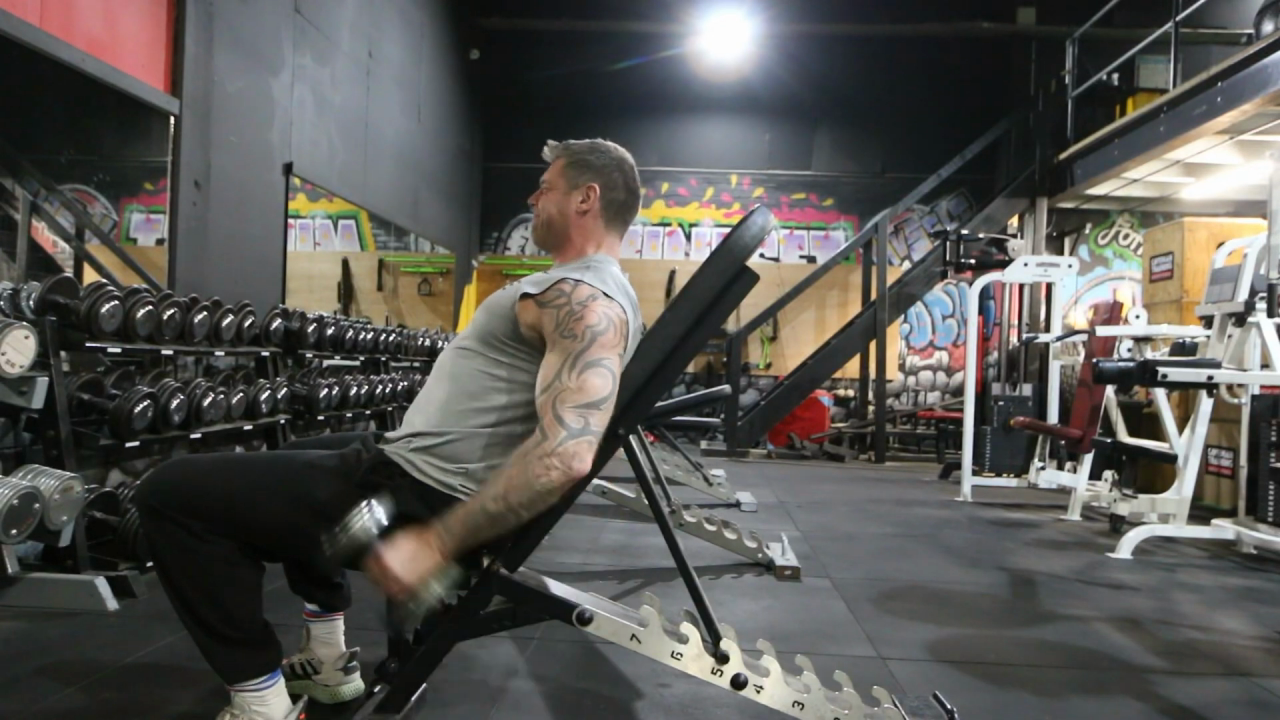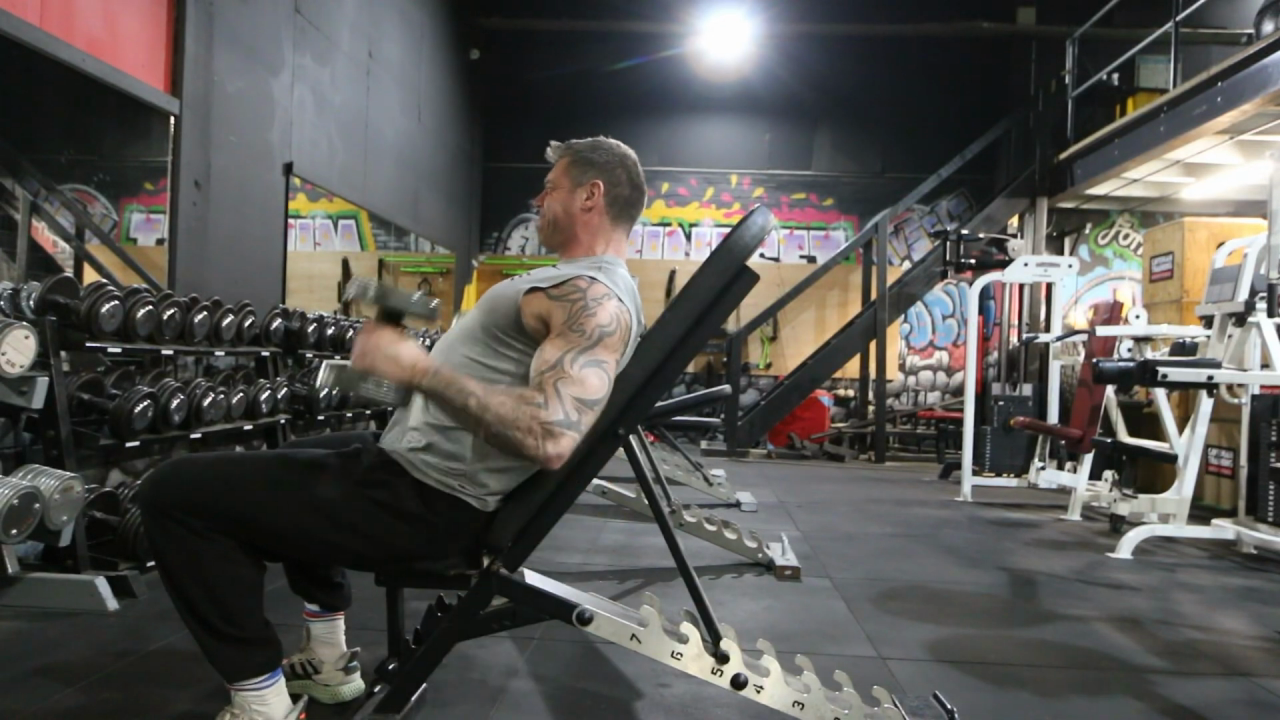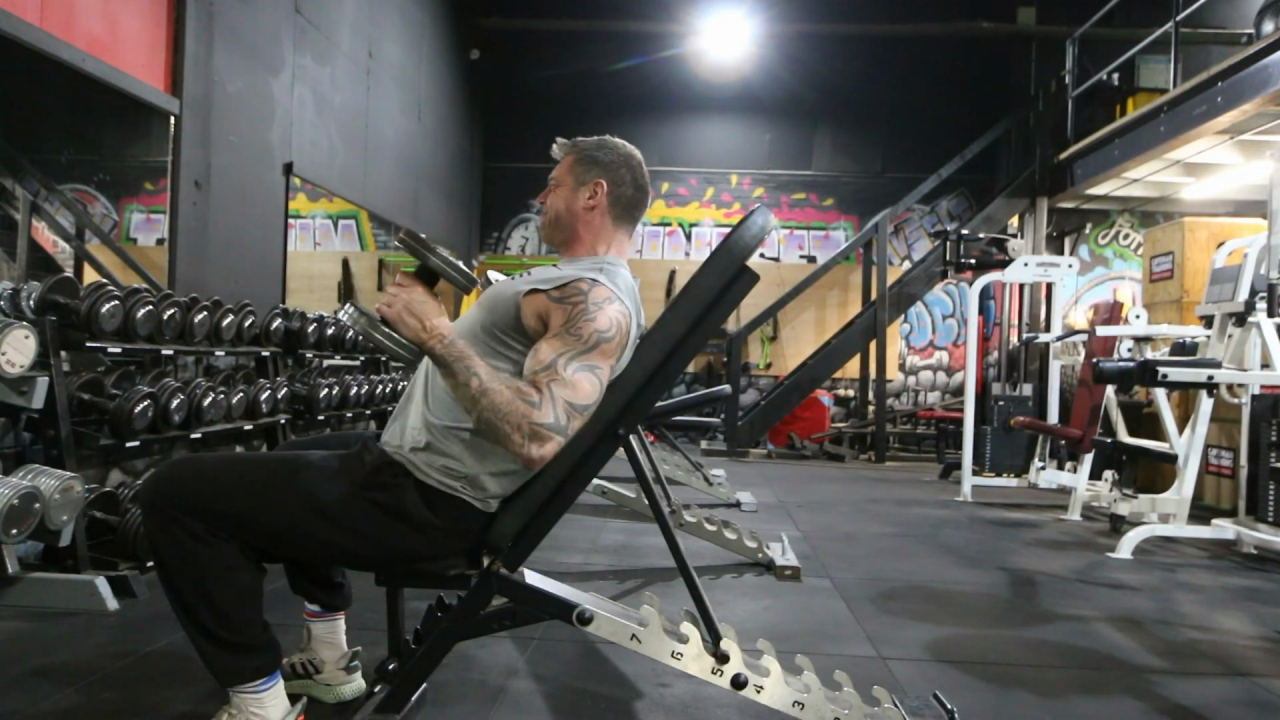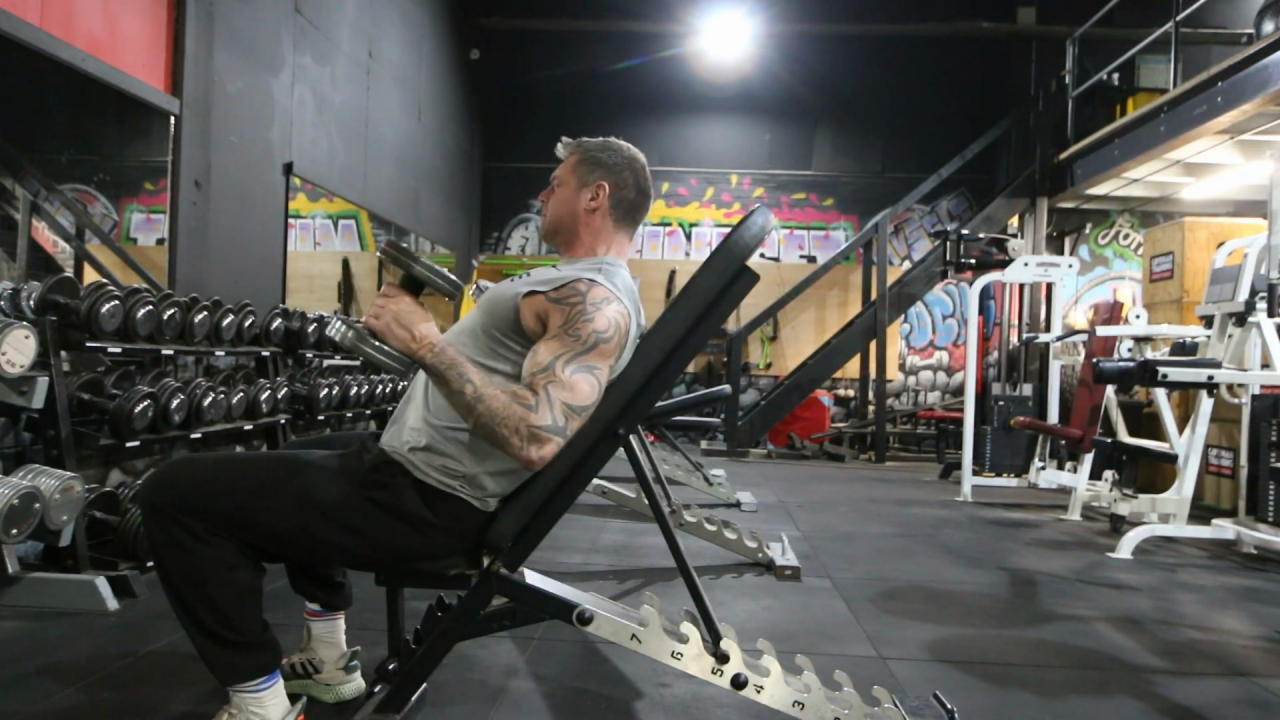
dt=0.4s
person 1, frame 1
left shoulder: (586, 301)
right shoulder: (591, 291)
left elbow: (566, 453)
right elbow: (567, 430)
left wrist: (433, 542)
left hip: (427, 492)
right hip: (430, 478)
left knee: (172, 493)
right knee: (299, 466)
right ankle: (326, 660)
person 1, frame 2
left shoulder: (594, 300)
right shoulder: (587, 285)
left elbow: (548, 436)
left wrist: (418, 367)
right wrist: (422, 361)
left hip: (427, 500)
right hip: (429, 474)
left knee: (176, 492)
right knee: (293, 463)
right ankle: (327, 661)
person 1, frame 3
left shoulder: (596, 302)
right shoulder: (587, 285)
left elbow: (536, 437)
left wrist: (435, 333)
right wrist: (436, 329)
left hip: (427, 499)
right hip: (426, 471)
left knee: (176, 492)
right knee: (296, 457)
right ankle: (328, 661)
person 1, frame 4
left shoulder: (594, 302)
right shoulder: (585, 285)
left elbow: (535, 437)
left wrist: (425, 342)
left hip: (426, 498)
right hip: (422, 467)
left knee: (175, 493)
right knee: (296, 458)
right ankle: (328, 661)
